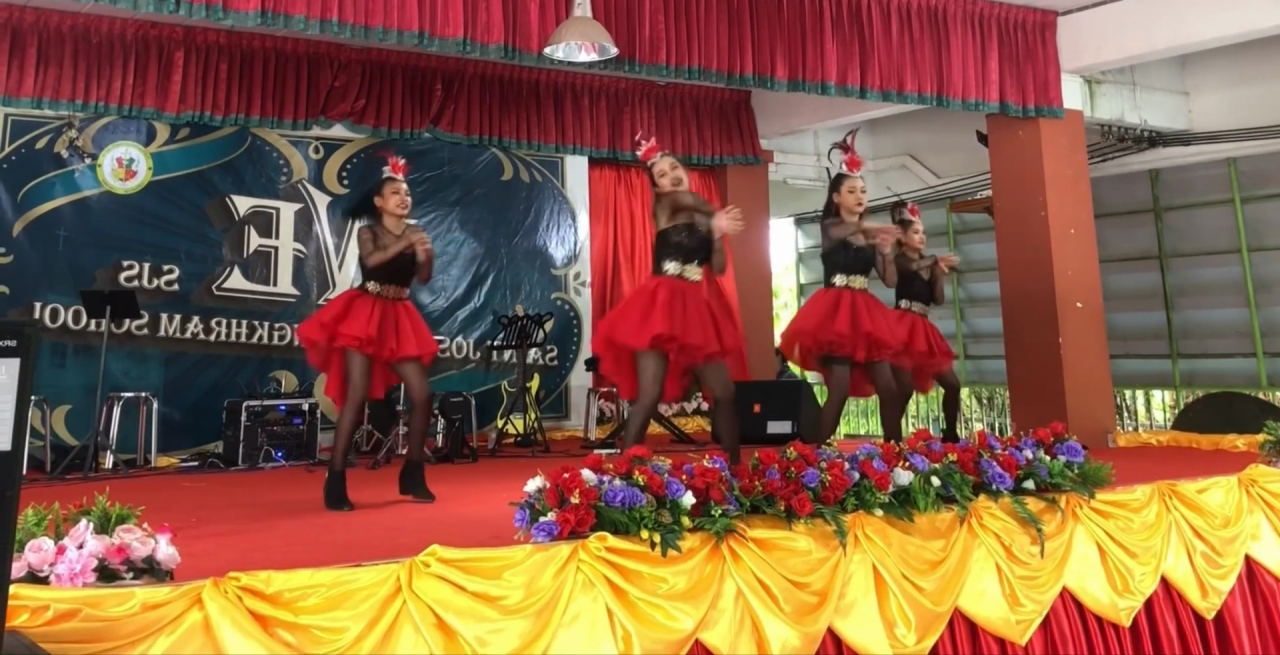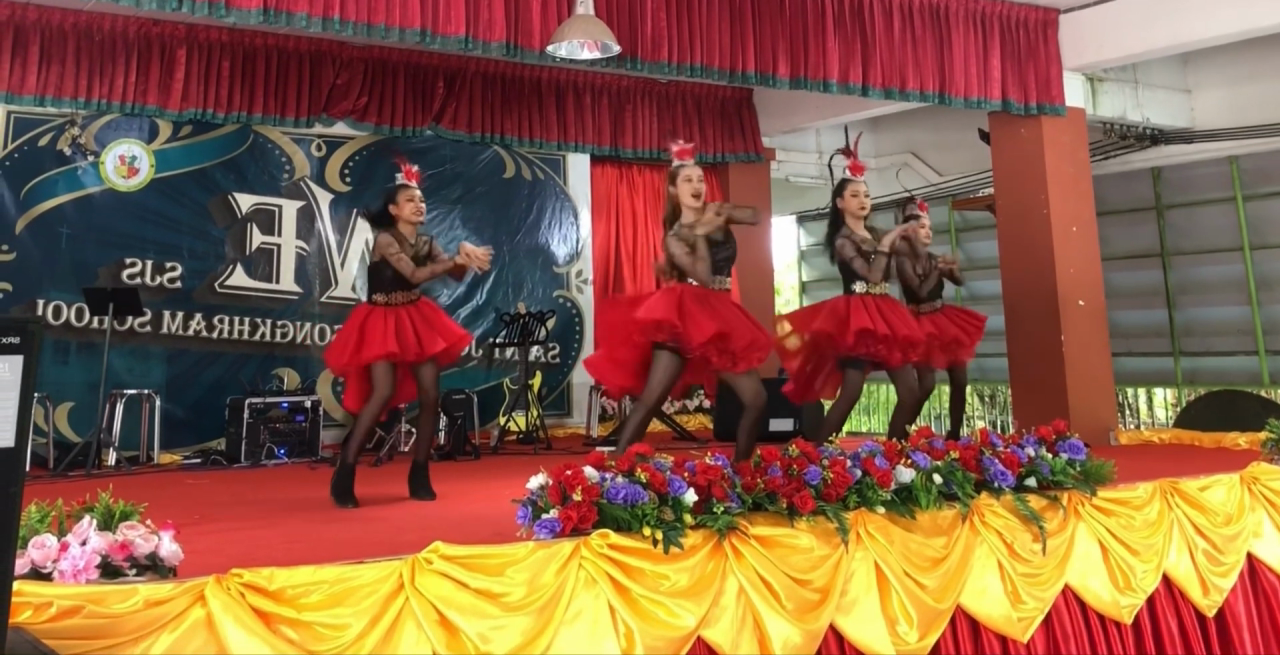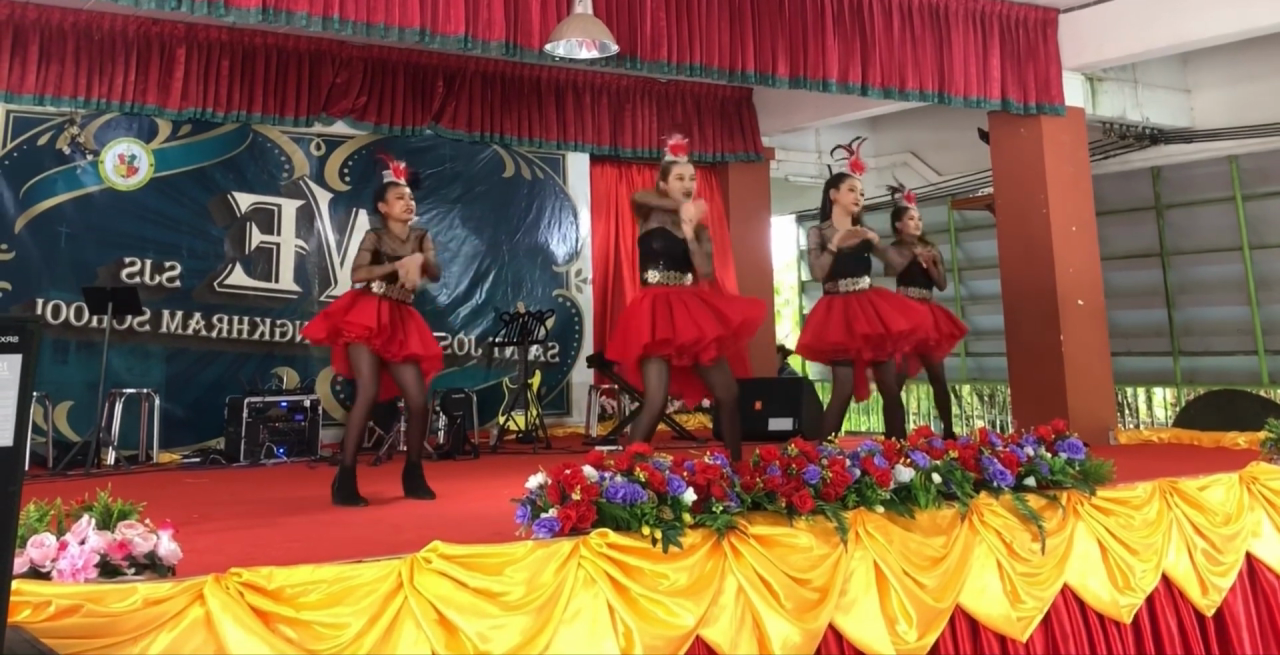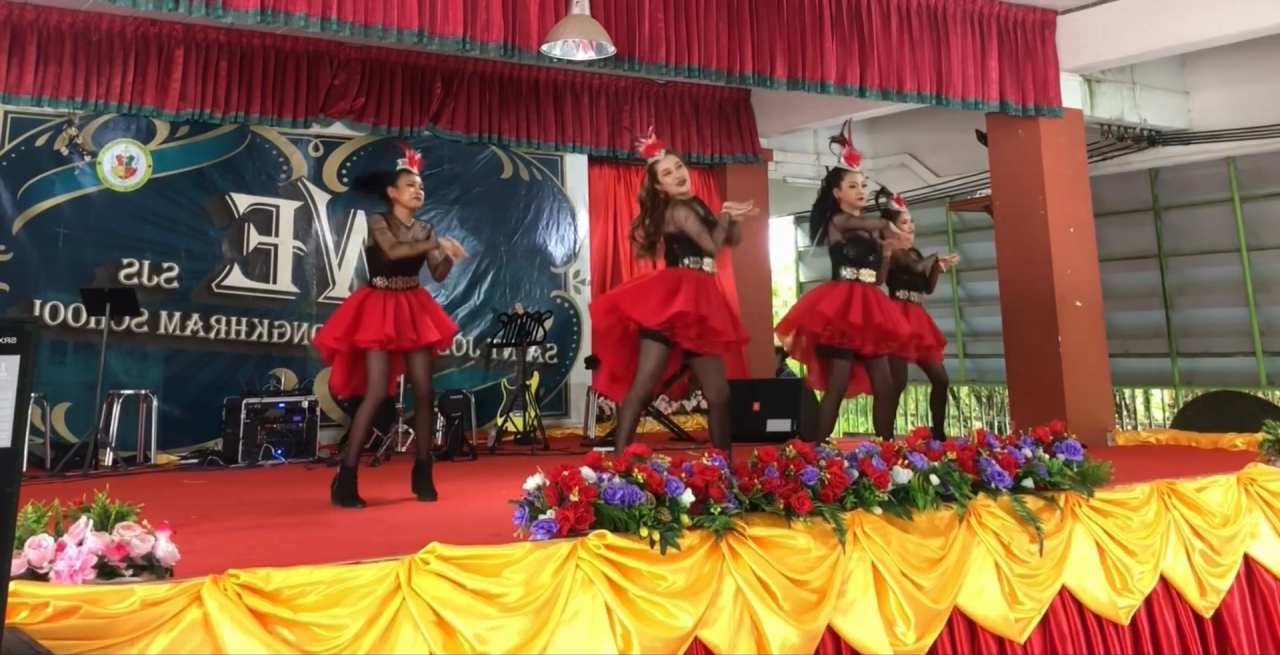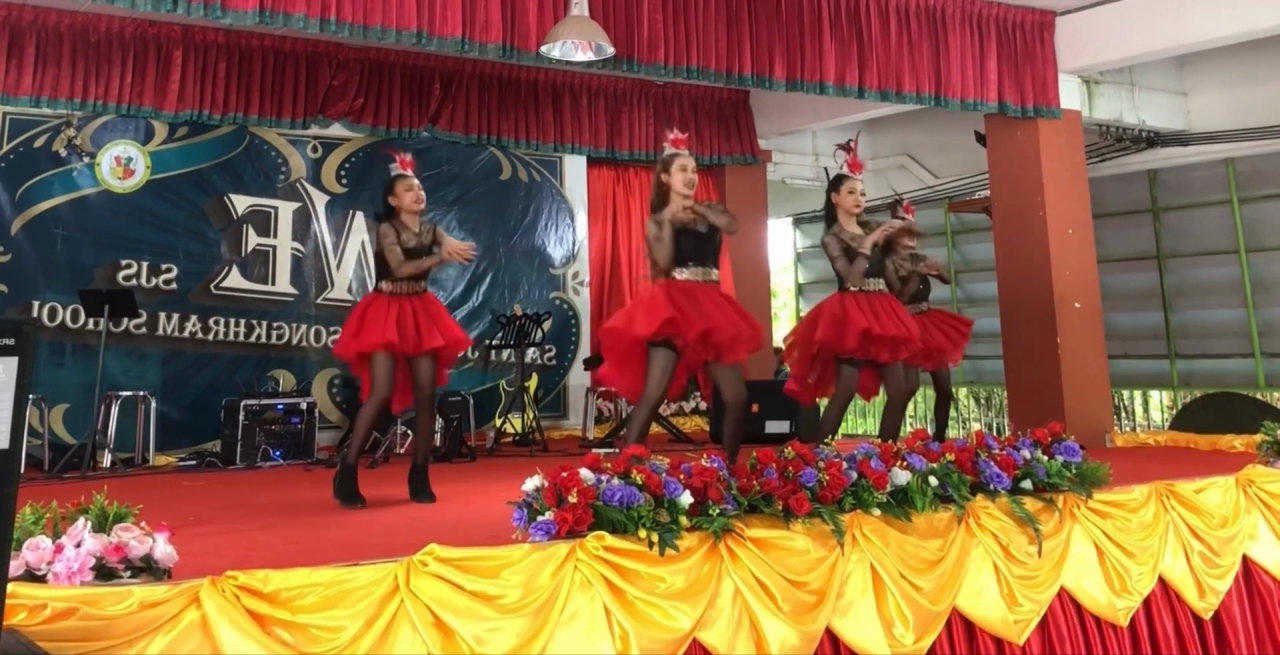
dt=0.3s
person 1, frame 1
left shoulder: (415, 232)
right shoulder: (367, 231)
left elbow: (422, 277)
right elbow: (370, 260)
left wrist: (424, 250)
right wrist: (405, 243)
left hip: (399, 320)
right hip: (364, 315)
left knee: (422, 396)
right knee: (357, 395)
left ankle: (413, 476)
right ankle: (335, 481)
person 1, frame 2
left shoulder: (427, 243)
right shoulder: (385, 239)
left elbow: (456, 275)
right elbow: (413, 274)
left wrist: (468, 256)
right wrist: (456, 258)
left hip: (416, 321)
right hip: (382, 321)
left knee: (430, 399)
right knee: (382, 395)
left ankle: (419, 475)
right ankle: (345, 470)
person 1, frame 3
left shoulder: (422, 237)
right shoulder: (374, 237)
left elbow: (435, 275)
right elbow: (357, 274)
left wrist: (420, 261)
right wrist: (397, 264)
left hip: (403, 323)
right hip: (367, 316)
left knee: (419, 403)
right knee: (368, 396)
left ankle: (413, 474)
right ankle: (345, 479)
person 1, frame 4
left shoulder: (424, 231)
right shoulder: (379, 222)
left elbow: (439, 275)
right elbow: (393, 251)
left wrist: (447, 253)
right wrist: (435, 244)
left hip: (414, 311)
right hip: (379, 309)
left knee: (423, 392)
right knee: (377, 393)
left ankle: (422, 471)
right ankle: (346, 477)
person 1, frame 5
left shoulder: (432, 229)
right shoulder: (387, 229)
left elbow: (463, 256)
right elbow: (401, 269)
left wrist: (456, 250)
right wrist: (439, 254)
left hip: (421, 315)
right hip: (387, 315)
left knee: (427, 396)
right knee: (381, 394)
left ankle: (419, 476)
right ankle: (347, 473)
person 2, frame 1
left shoulder: (706, 214)
right shoulder: (668, 207)
left elbow: (719, 267)
right elbow: (690, 201)
left wrist: (720, 233)
right wrist: (713, 220)
left hip: (696, 307)
right hip: (661, 305)
left knee: (724, 394)
right knee: (648, 400)
left ankle: (734, 468)
person 2, frame 2
left shoulder: (718, 212)
right shoulder: (675, 236)
left elbow: (749, 215)
right elbow: (703, 276)
left wrist: (723, 213)
right wrist: (701, 233)
left hip: (720, 318)
right hip: (681, 316)
left knee: (756, 398)
right knee: (650, 400)
person 2, frame 3
left shoulder: (698, 228)
right shoulder: (649, 215)
left elbow: (706, 274)
right elbow: (638, 197)
left wrist: (691, 234)
right wrist: (677, 207)
left hip: (694, 312)
right hip: (655, 314)
left knee: (728, 397)
right knee: (656, 403)
person 2, frame 4
left shoulder: (699, 208)
right shoulder: (677, 211)
left elbow: (733, 240)
right elbow: (712, 246)
left wrist: (728, 216)
right wrist: (726, 217)
left hip: (700, 305)
right hip: (671, 299)
left knee: (720, 397)
right knee: (641, 389)
person 2, frame 5
left shoulder: (708, 209)
right shoulder: (657, 221)
left elbow: (732, 225)
right elbow: (662, 263)
left wrist: (694, 210)
right wrist: (668, 220)
left hip: (711, 309)
right hip: (672, 307)
left knee: (736, 399)
right knee: (652, 396)
person 3, frame 1
left shoulder: (871, 237)
right shoulder: (832, 226)
left elbow: (889, 281)
right elbow: (846, 230)
left wrist: (887, 250)
right wrist: (875, 229)
left hip: (866, 313)
right hip: (835, 313)
left knee: (889, 390)
right knee: (840, 393)
person 3, frame 2
left shoulder: (875, 233)
right shoulder: (842, 240)
right elbow: (873, 275)
left wrist: (900, 235)
right wrist: (886, 244)
left hip: (884, 316)
right hip: (856, 317)
left knee: (911, 393)
right knee: (850, 394)
person 3, frame 3
left shoulder: (865, 233)
right shoulder: (818, 232)
left elbow: (899, 262)
right elbow: (818, 273)
left wrist: (873, 239)
right wrist: (836, 240)
left hip: (872, 310)
right hip: (838, 315)
left knee: (891, 390)
right knee: (843, 391)
person 3, frame 4
left shoulder: (868, 231)
right shoulder: (839, 220)
left elbow: (879, 276)
right elbow: (880, 223)
left wrist: (886, 250)
right wrist: (890, 228)
left hip: (868, 307)
right hip: (842, 304)
left knee: (884, 386)
right knee: (836, 385)
person 3, frame 5
left shoulder: (868, 227)
right shoulder: (831, 237)
right elbow: (853, 278)
left wrist: (893, 225)
right wrist: (868, 245)
left hip: (881, 314)
right hip: (851, 313)
left knee: (900, 391)
right knee: (844, 391)
person 4, frame 1
left shoulder: (927, 264)
right shoulder: (898, 259)
left elbow: (938, 300)
right elbow: (910, 267)
left wrist: (940, 274)
right wrist: (936, 261)
left hip: (923, 329)
right hip: (903, 328)
left knee: (952, 385)
right knee: (904, 391)
left ankle: (950, 435)
person 4, frame 2
left shoulder: (933, 258)
right shoulder: (903, 260)
left elbow: (959, 281)
right elbow: (921, 291)
left wrist: (951, 268)
right wrist: (938, 269)
left hip: (945, 321)
right hip: (922, 324)
left knee: (959, 383)
right knee: (926, 386)
left ankle: (955, 434)
person 4, frame 3
left shoulder: (929, 249)
right shoulder: (895, 247)
left elbow: (942, 284)
right elbow: (892, 268)
left wrist: (930, 263)
right wrist: (914, 254)
left hip: (928, 314)
left knee: (939, 379)
right knee: (899, 377)
left ankle: (949, 433)
person 4, frame 4
left shoulder: (916, 254)
right shoulder: (893, 251)
left elbow: (928, 288)
right elbow: (914, 266)
left wrist: (938, 268)
right wrist: (935, 259)
left hip: (917, 319)
right hip: (899, 317)
left knee: (941, 379)
right knee: (898, 384)
left ankle: (938, 433)
person 4, frame 5
left shoulder: (921, 259)
right shoulder: (889, 263)
left elbow: (947, 280)
right elbow: (901, 295)
left wrist: (937, 268)
right wrist: (919, 273)
left hip: (931, 324)
left knee: (944, 388)
right knee: (909, 388)
left ankle: (940, 438)
